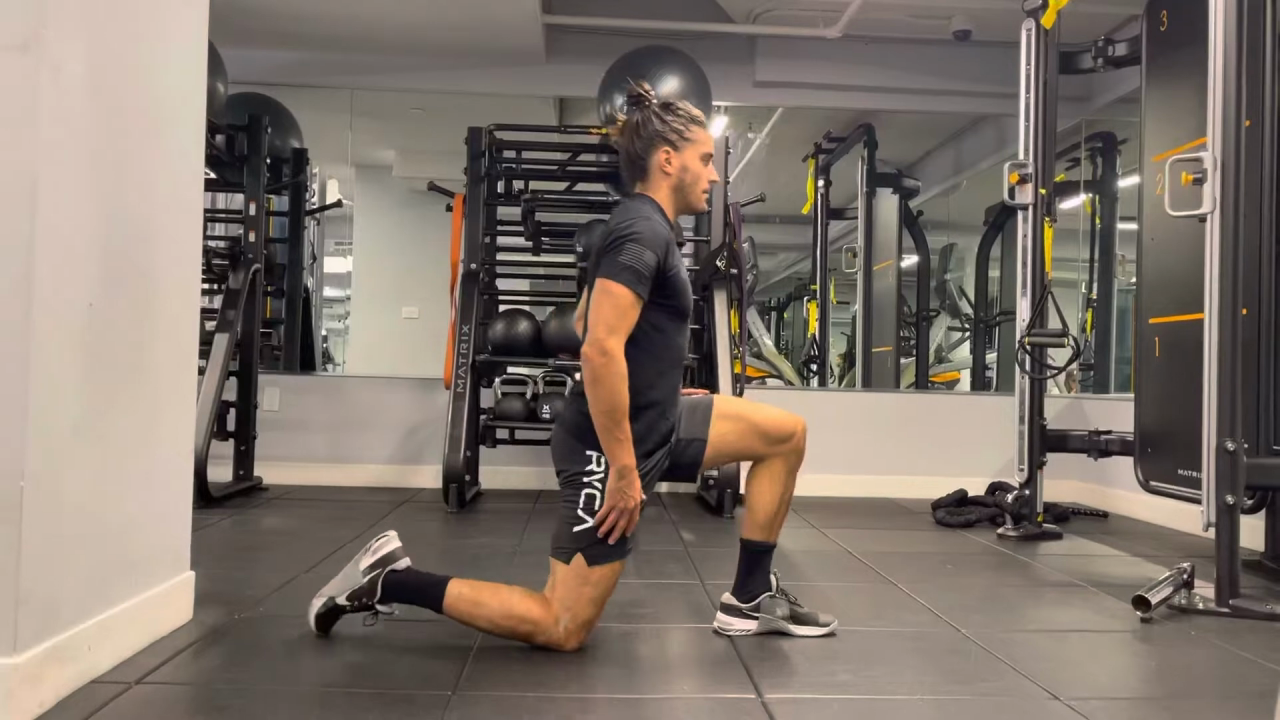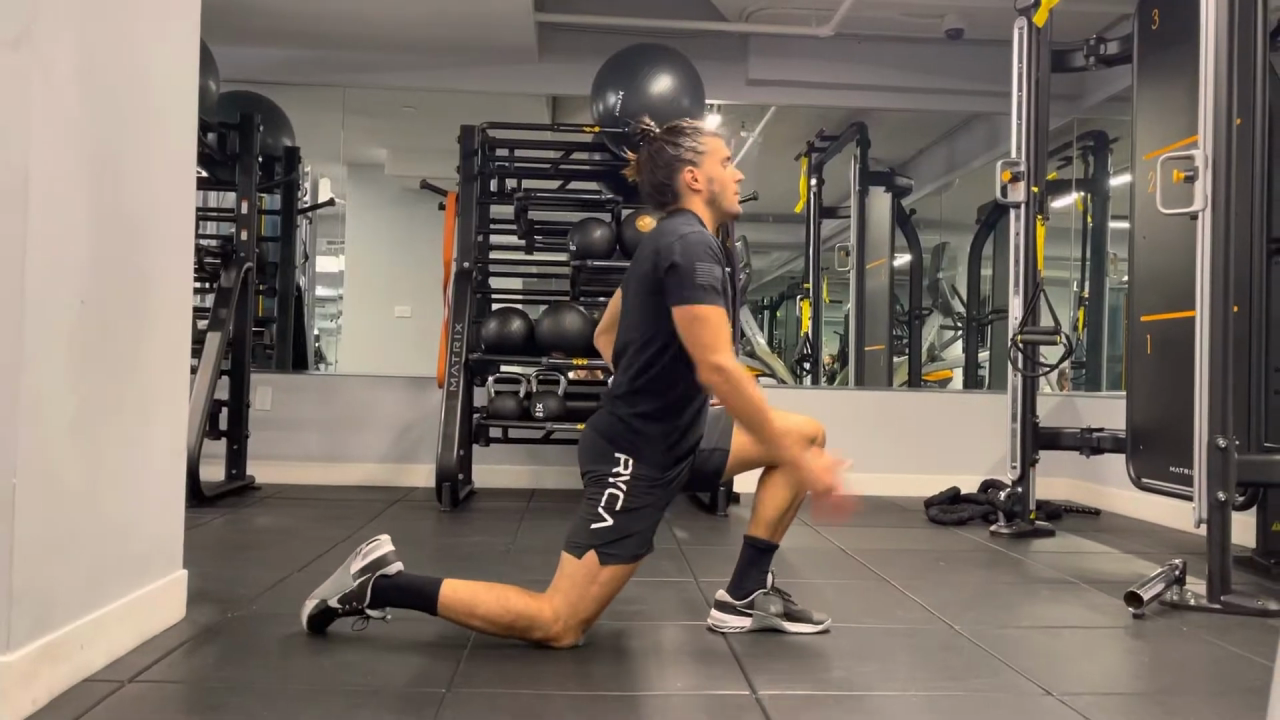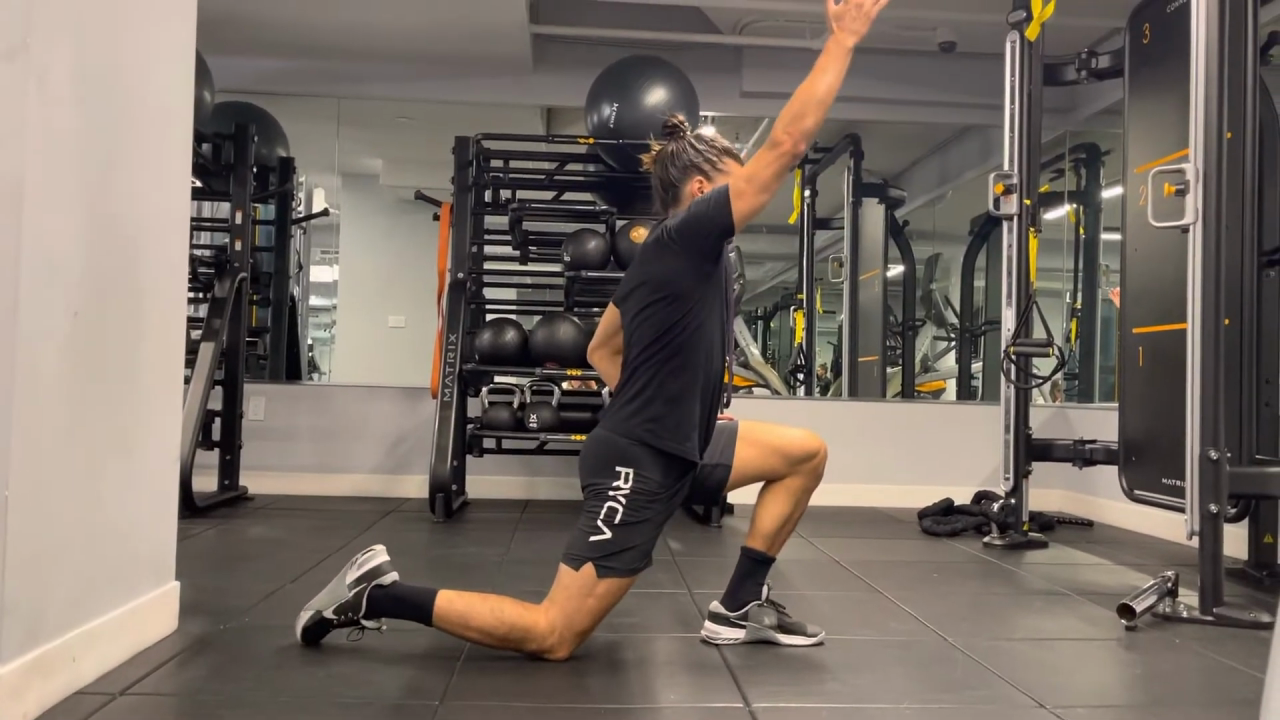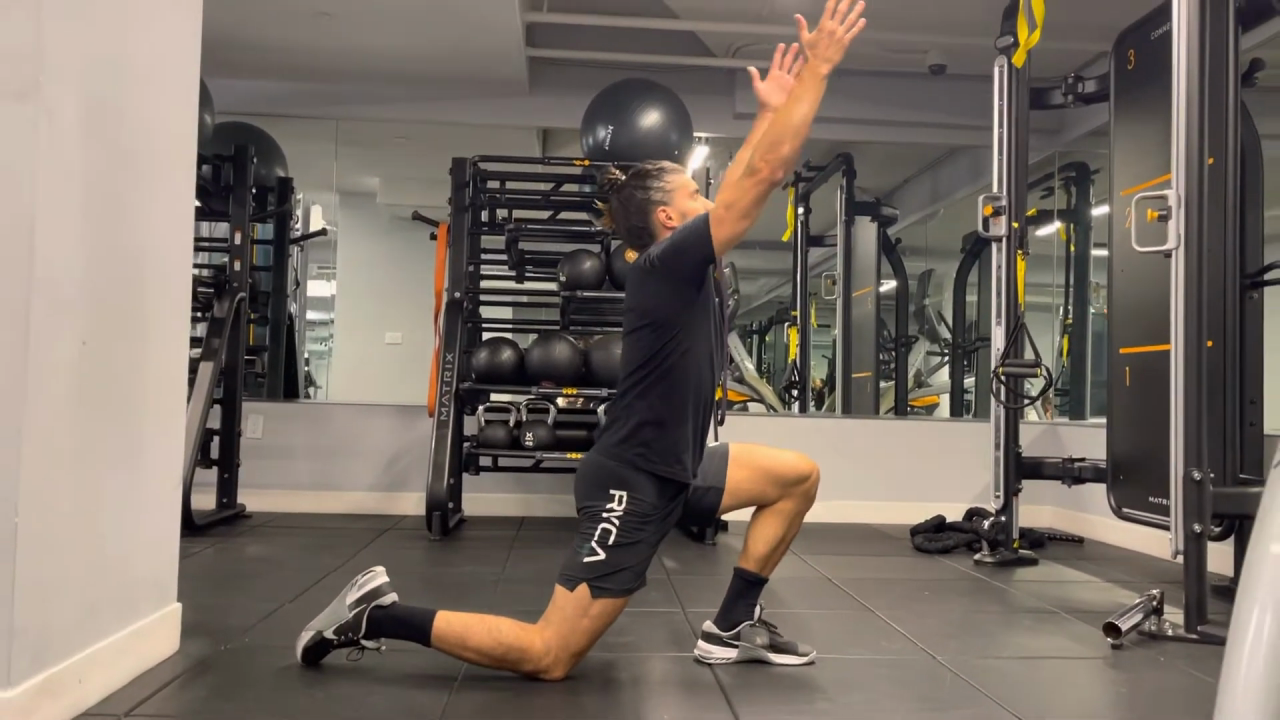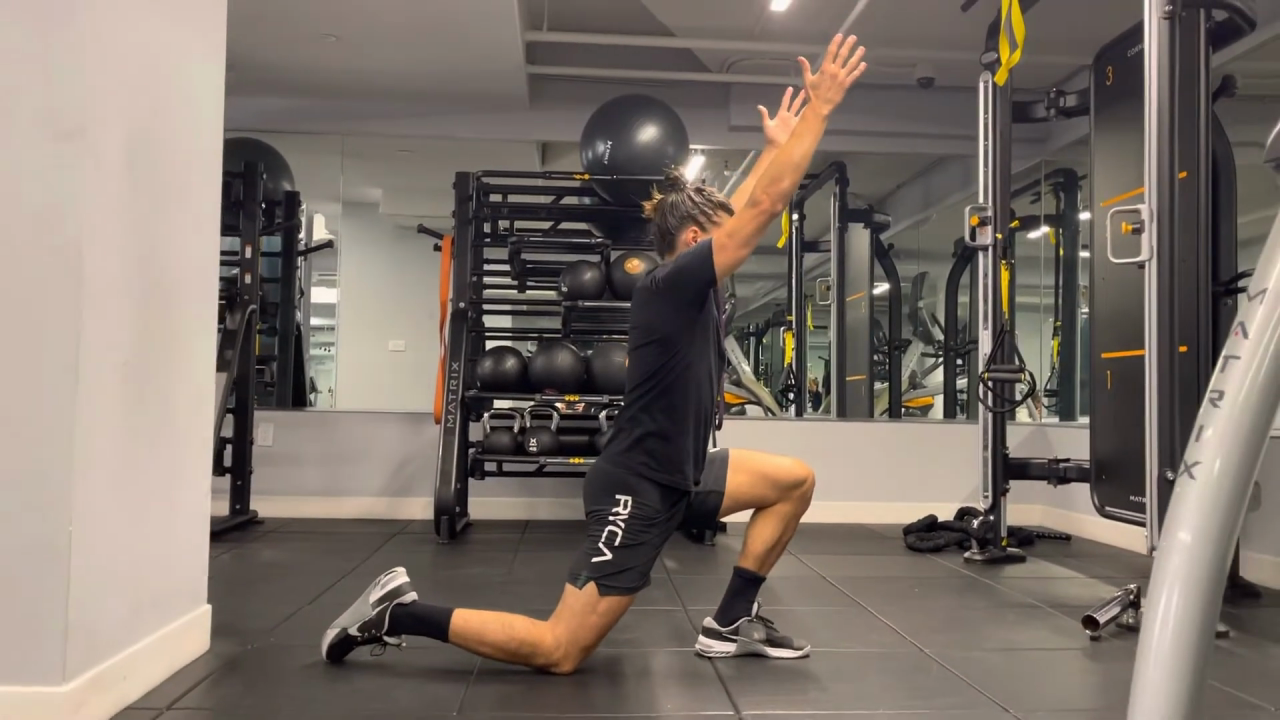
dt=1s
person 1, frame 1
left shoulder: (644, 225)
right shoulder: (642, 231)
left elbow: (584, 323)
right elbow: (600, 349)
right wrist: (622, 467)
left hip: (653, 422)
right hip: (612, 443)
left knee: (785, 434)
right knee: (561, 628)
left ankle: (750, 599)
right ankle: (388, 580)
person 1, frame 2
left shoulder: (672, 241)
right shoulder: (691, 249)
left elbow: (609, 334)
right elbow: (720, 369)
right wrist: (795, 459)
left hip: (669, 430)
right hip: (639, 454)
left knee: (808, 434)
right knee: (558, 624)
left ankle: (747, 593)
right ankle: (384, 583)
person 1, frame 3
left shoulder: (665, 256)
right shoulder: (686, 238)
left elbow: (602, 349)
right elbow: (786, 143)
left hip: (668, 446)
right hip: (639, 464)
left knee: (805, 452)
right knee: (551, 635)
left ankle: (740, 607)
right ankle: (377, 594)
person 1, frame 4
left shoulder: (675, 268)
right shoulder: (668, 264)
left elbow: (738, 188)
right elbow: (765, 174)
left wrist: (771, 109)
right wrist: (821, 67)
left hip: (668, 469)
right hip: (631, 484)
left knee: (798, 476)
right knee: (548, 656)
left ankle: (732, 626)
right ankle: (377, 615)
person 1, frame 5
left shoulder: (681, 290)
right shoulder: (673, 286)
left elbow: (742, 211)
right elbow: (767, 205)
left wrist: (776, 145)
right wrist: (821, 107)
left hip: (676, 476)
right hip: (638, 491)
left knee: (794, 481)
right knee: (558, 650)
left ankle: (732, 622)
right ankle: (398, 614)
